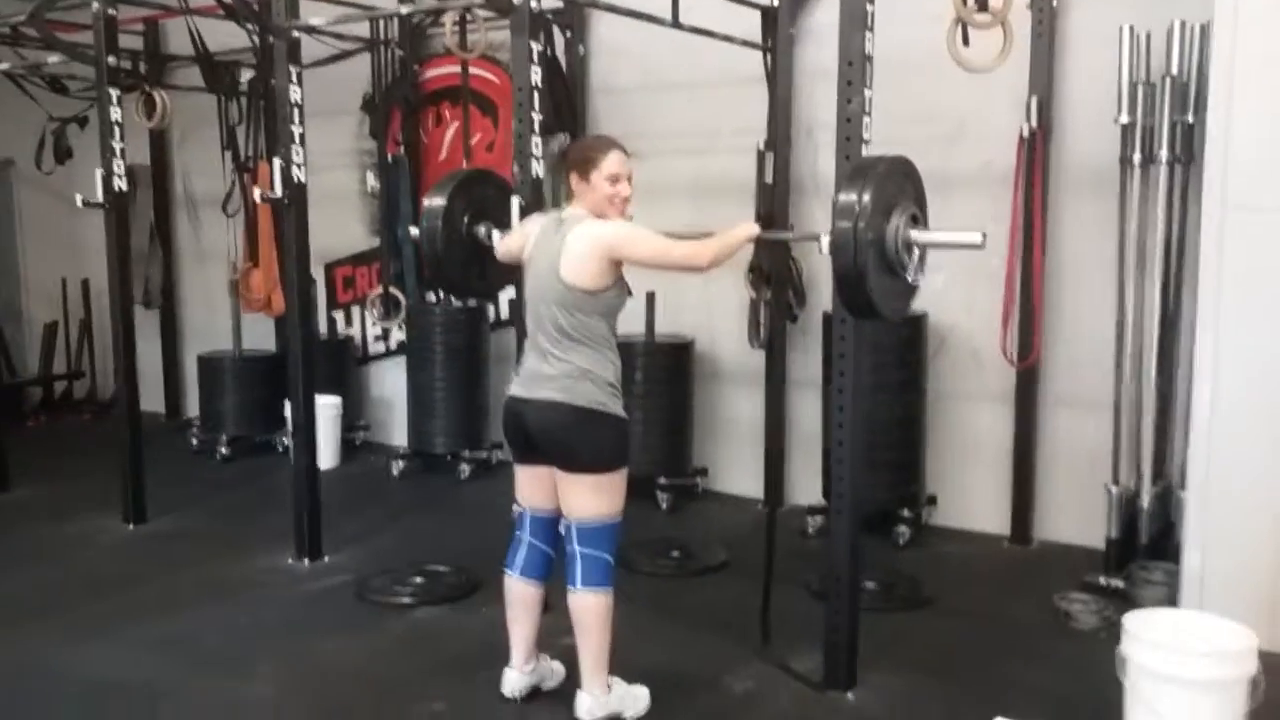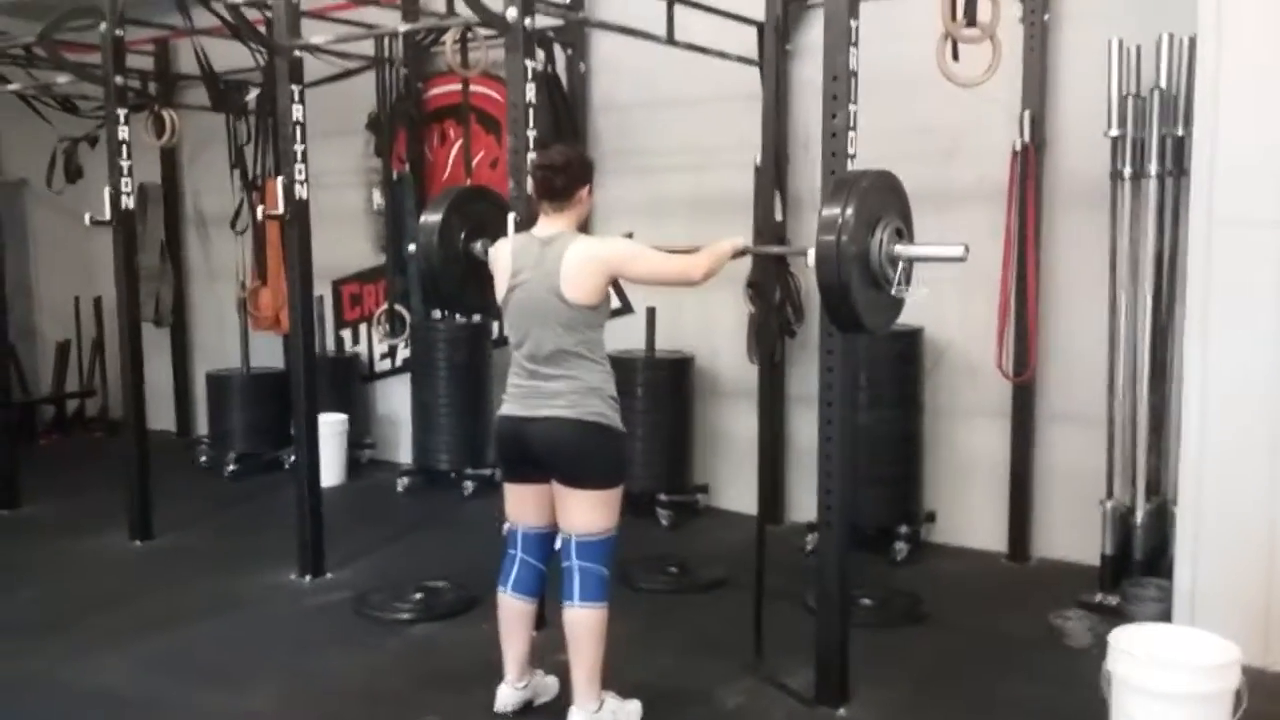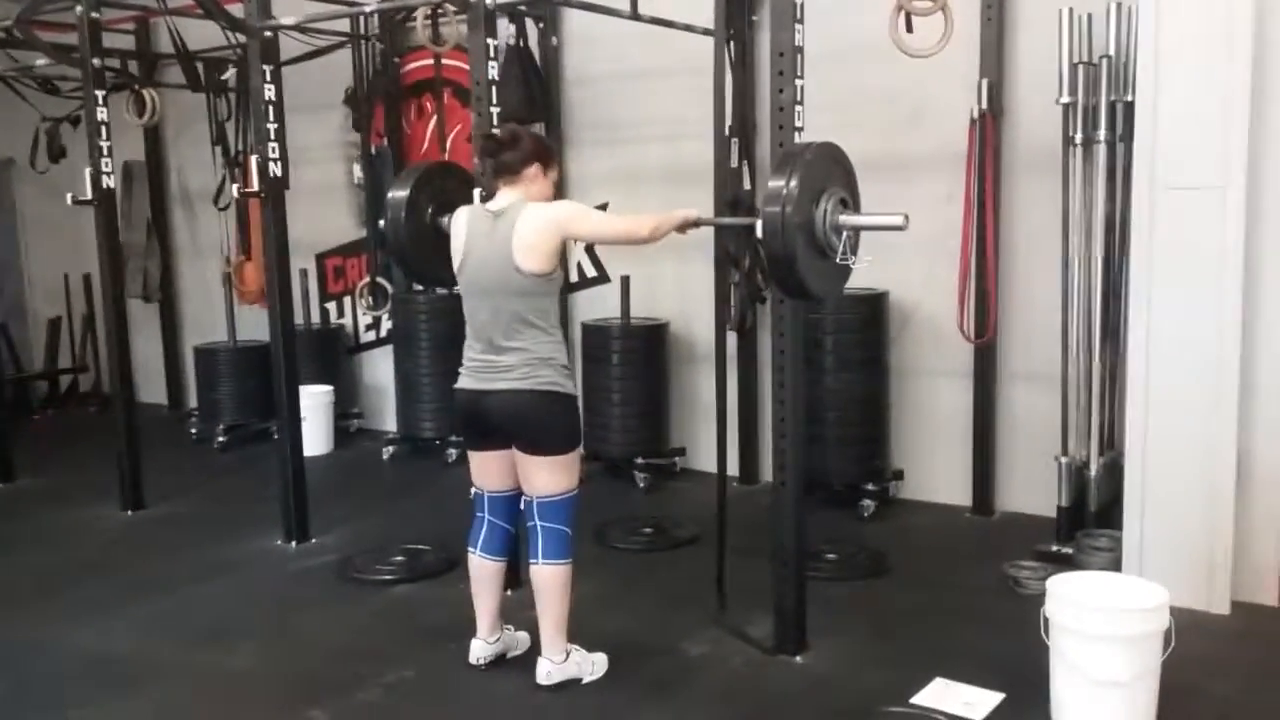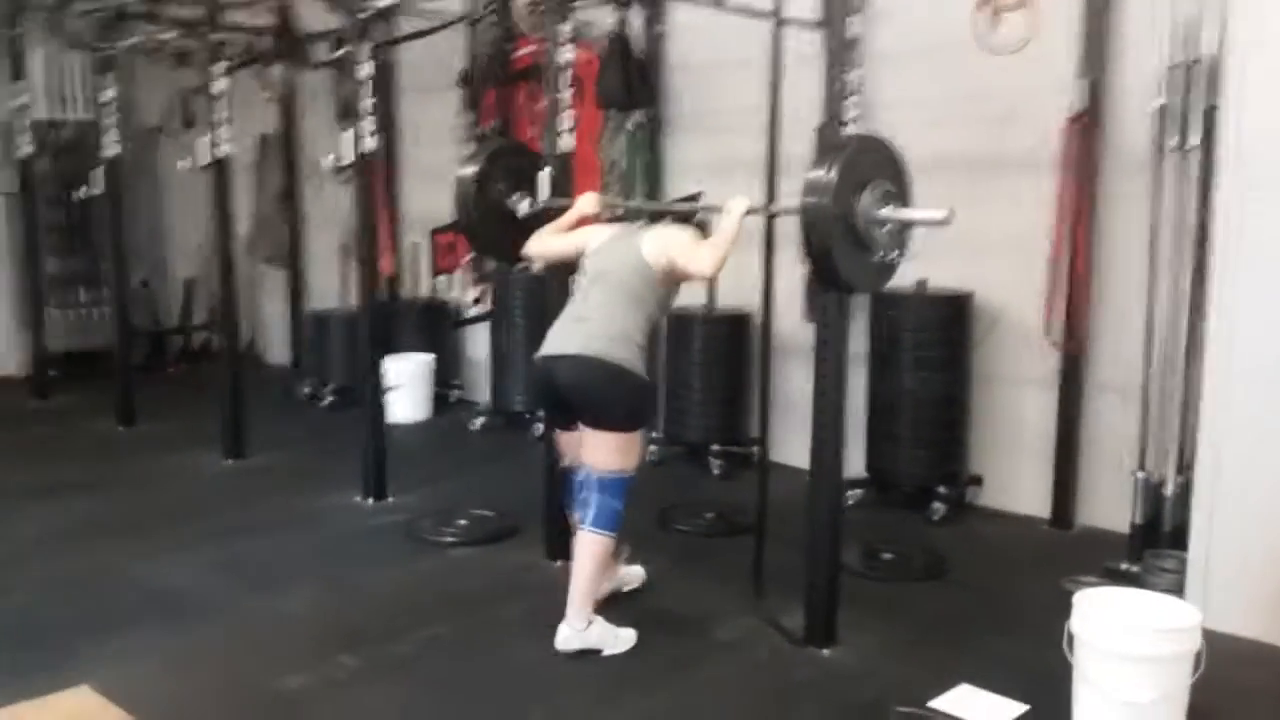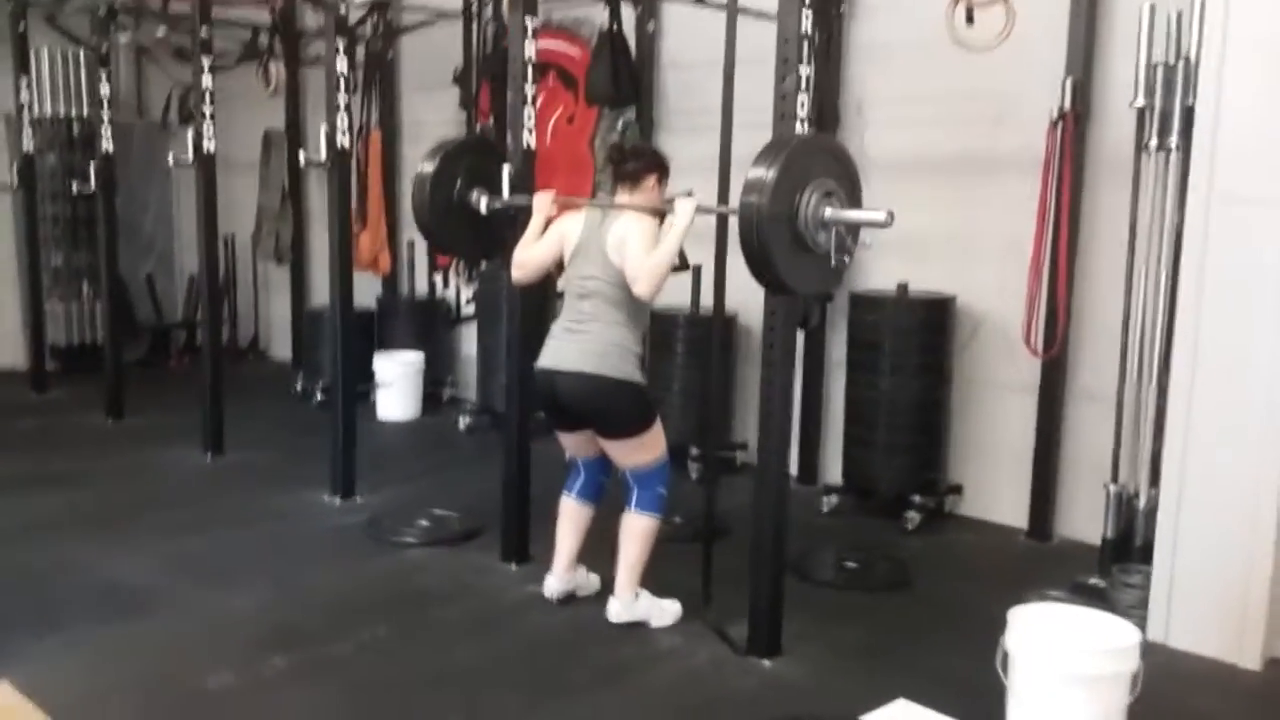
dt=1s
person 1, frame 1
left shoulder: (540, 227)
right shoulder: (606, 237)
left elbow: (501, 249)
right elbow: (699, 256)
right wrist: (744, 232)
left hip: (525, 405)
right hip: (581, 412)
left knee: (532, 536)
right knee: (590, 549)
left ankle: (521, 667)
person 1, frame 2
left shoulder: (503, 254)
right shoulder: (597, 255)
right elbow: (692, 270)
right wrist: (731, 246)
left hip: (517, 423)
right hip: (581, 429)
left knee: (524, 552)
right knee: (586, 564)
person 1, frame 3
left shoulder: (462, 223)
right shoulder: (548, 219)
right elbow: (638, 229)
right wrist: (680, 218)
left hip: (475, 394)
right hip: (536, 396)
left knee: (491, 515)
right knee: (550, 523)
left ankle: (487, 638)
right ankle: (556, 657)
person 1, frame 4
left shoulder: (603, 232)
right shoulder: (675, 238)
left elbow: (534, 248)
right elbow: (706, 264)
left wrist: (577, 212)
right wrist: (732, 218)
left hip: (552, 361)
right hip: (606, 369)
left knee: (584, 479)
right knee: (606, 493)
left ankle: (603, 573)
right ankle: (578, 624)
person 1, frame 5
left shoulder: (572, 220)
right shoulder: (639, 225)
left elbow: (520, 270)
right elbow: (644, 285)
left wrist: (539, 215)
right wrist: (679, 225)
left hip: (552, 370)
right hip: (604, 377)
left knee: (587, 468)
right knee: (649, 481)
left ankle: (561, 575)
right ankle: (627, 599)
